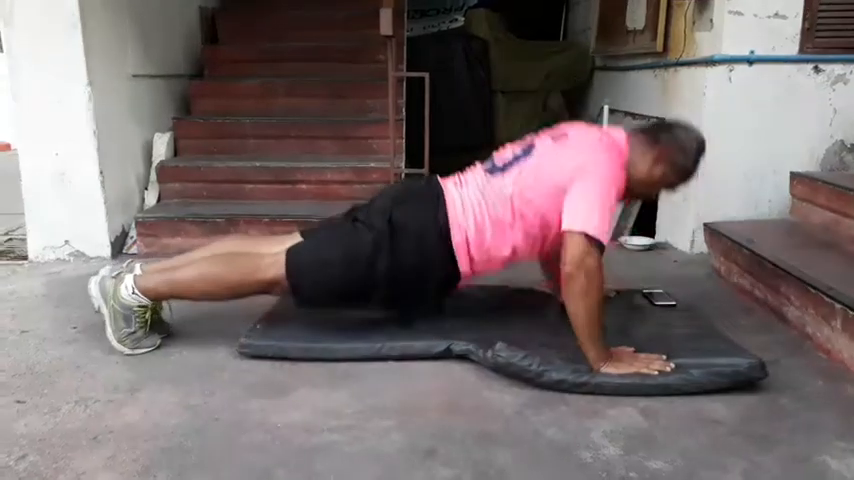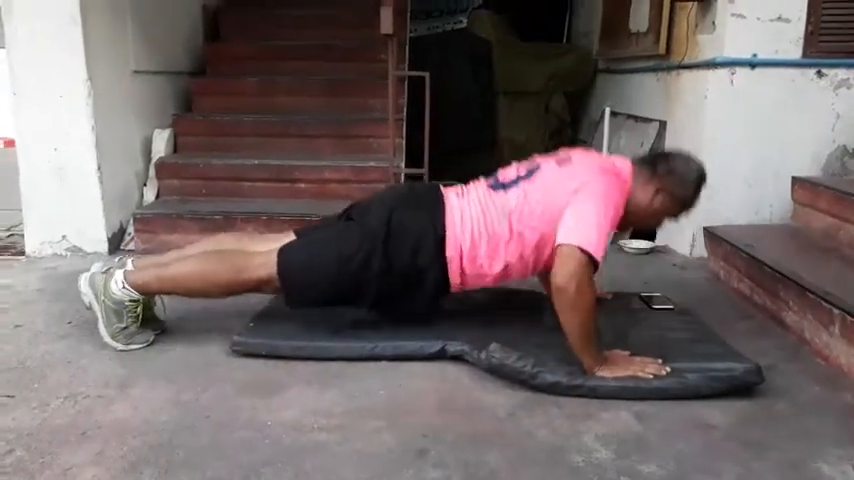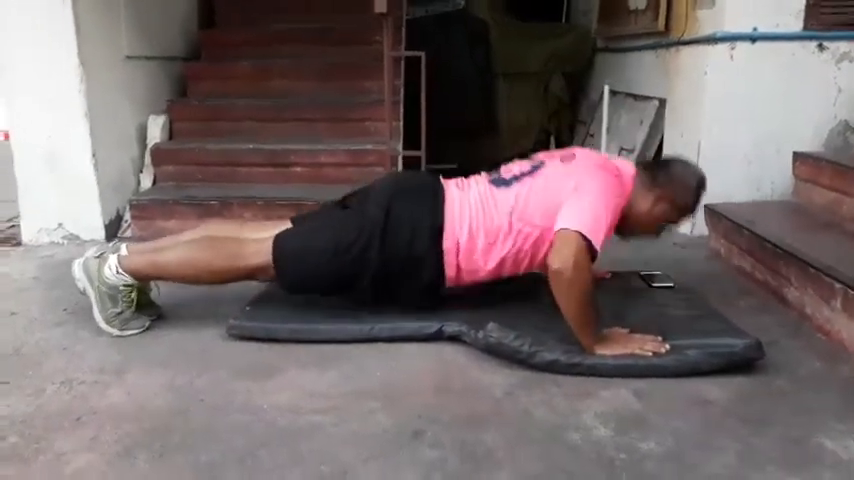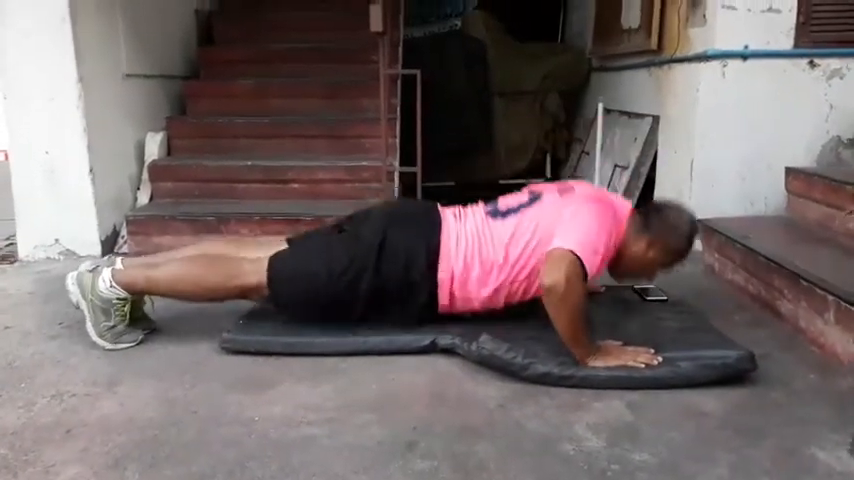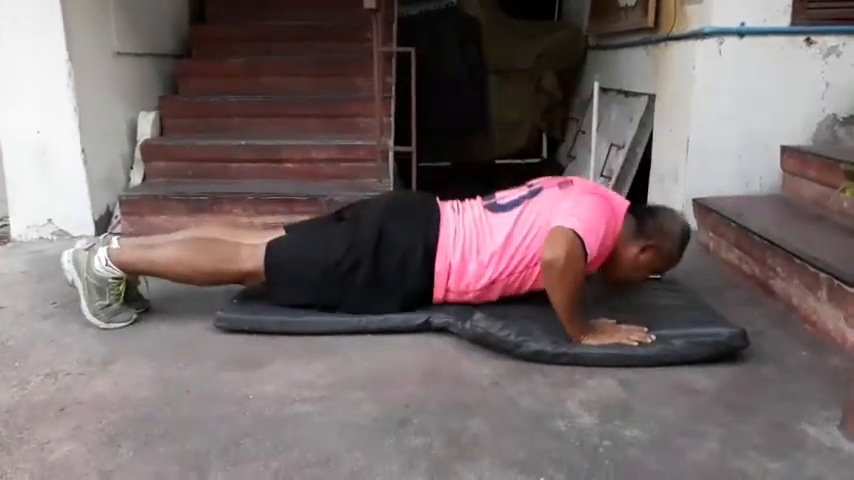
dt=1s
person 1, frame 1
left shoulder: (585, 139)
right shoulder: (605, 163)
left elbow: (552, 227)
right elbow: (581, 266)
left wrist: (562, 295)
right wrist: (600, 358)
left hip: (425, 208)
right hip: (423, 241)
left knee: (281, 251)
right knee: (277, 273)
left ankle: (138, 274)
right ankle: (136, 287)
person 1, frame 2
left shoulder: (588, 166)
right shoulder: (605, 189)
right elbow: (571, 279)
left wrist: (568, 303)
right wrist: (595, 362)
left hip: (422, 214)
right hip: (417, 247)
left knee: (273, 248)
right knee: (267, 270)
left ankle: (128, 268)
right ankle: (126, 285)
person 1, frame 3
left shoulder: (589, 165)
right shoulder: (606, 187)
right elbow: (564, 265)
left wrist: (578, 282)
right wrist: (595, 340)
left hip: (420, 203)
right hip: (415, 238)
left knee: (269, 236)
right knee: (263, 258)
left ankle: (124, 252)
right ankle: (121, 267)
person 1, frame 4
left shoulder: (585, 199)
right shoulder: (600, 220)
right elbow: (555, 283)
left wrist: (570, 294)
right wrist: (588, 352)
left hip: (416, 230)
right hip: (410, 264)
left knee: (265, 257)
right knee: (257, 279)
left ankle: (125, 269)
right ankle: (114, 281)
person 1, frame 5
left shoulder: (582, 193)
right shoulder: (599, 213)
right elbow: (557, 258)
left wrist: (568, 277)
right wrist: (581, 331)
left hip: (414, 222)
right hip: (408, 258)
left knee: (264, 242)
right knee: (253, 265)
left ankle: (113, 251)
right ankle: (110, 259)
